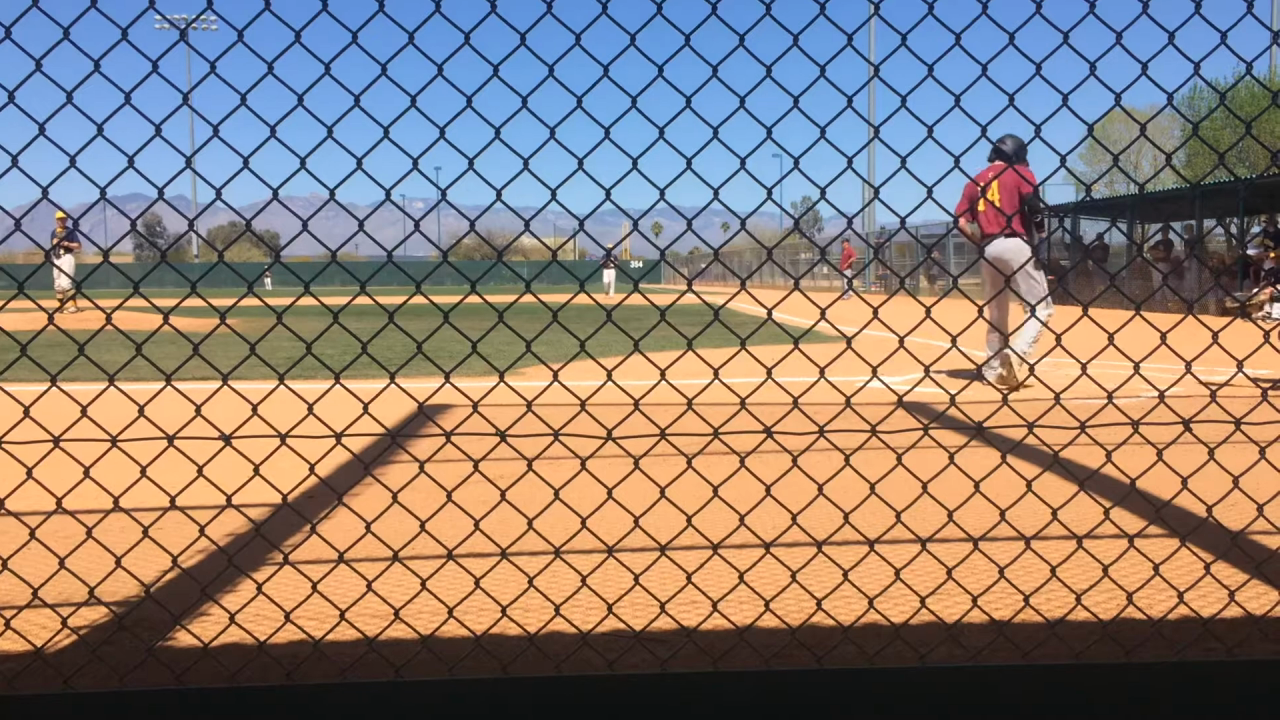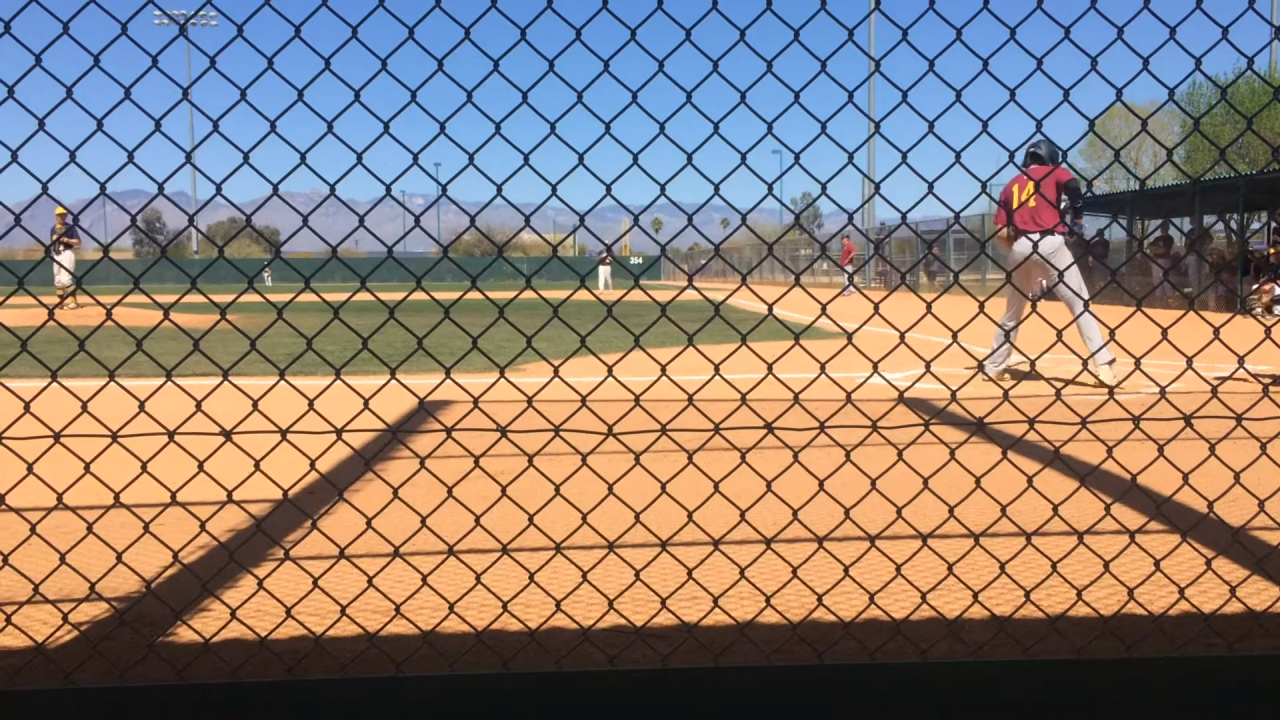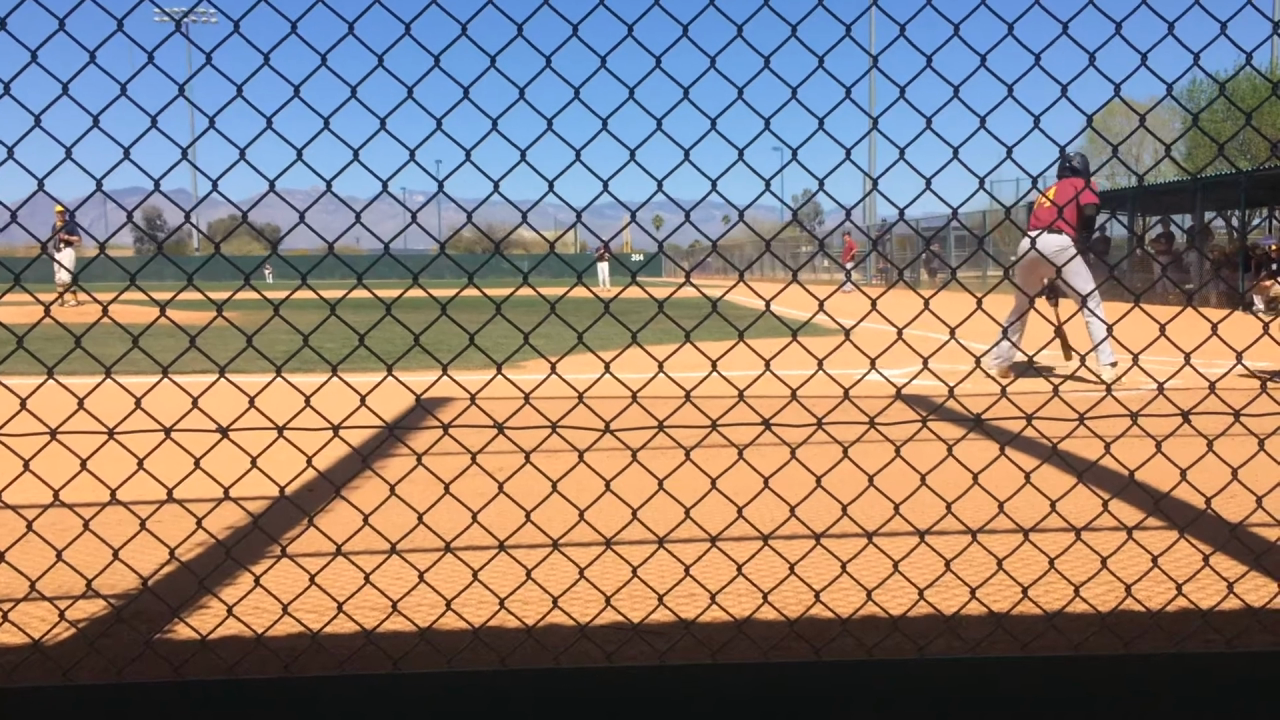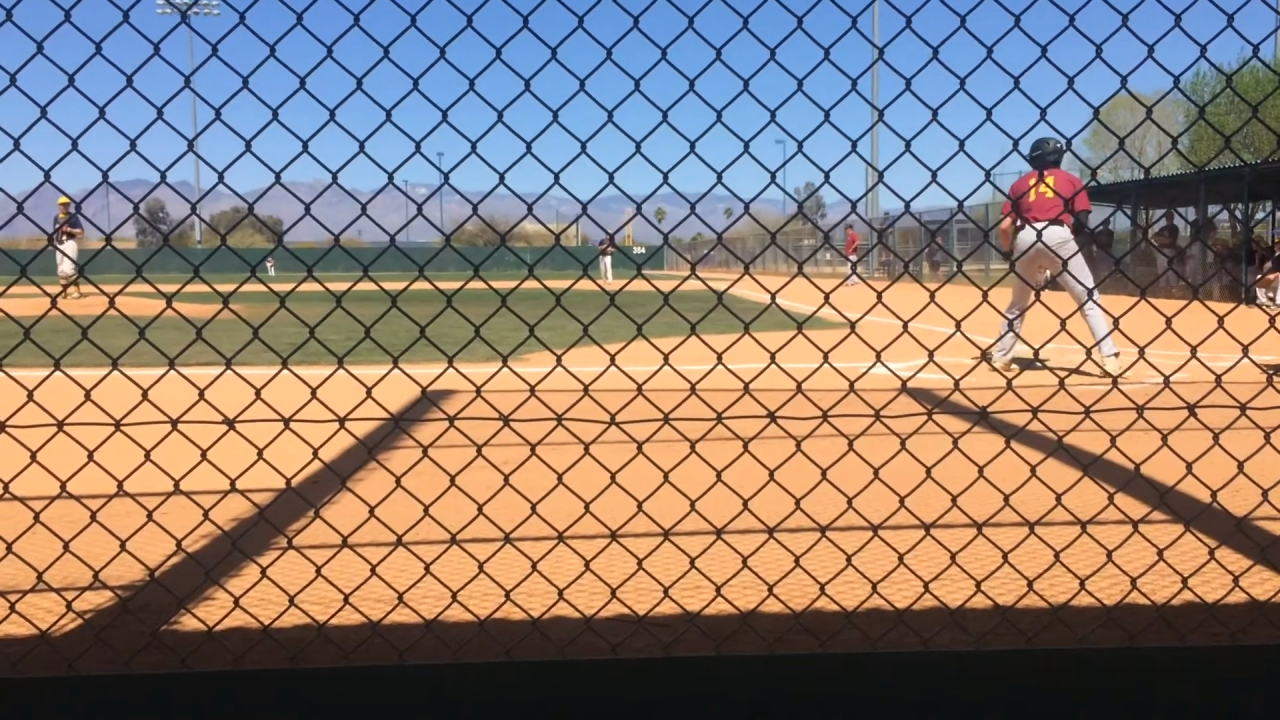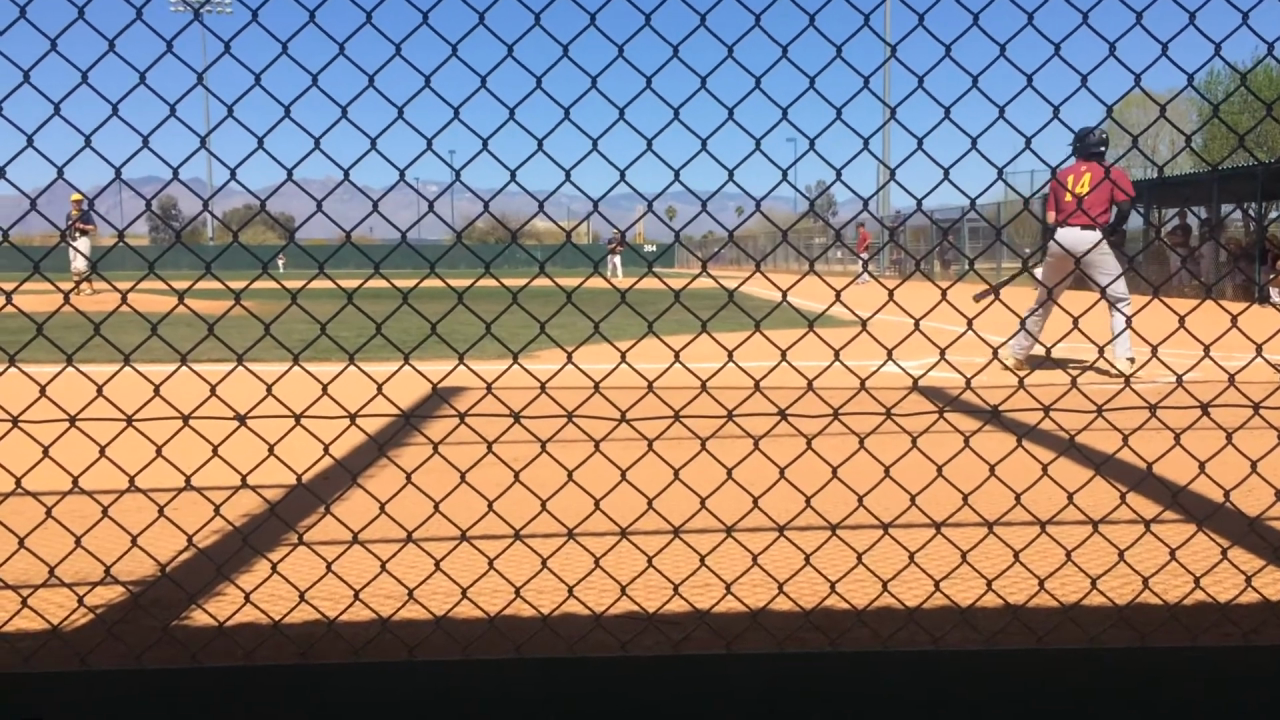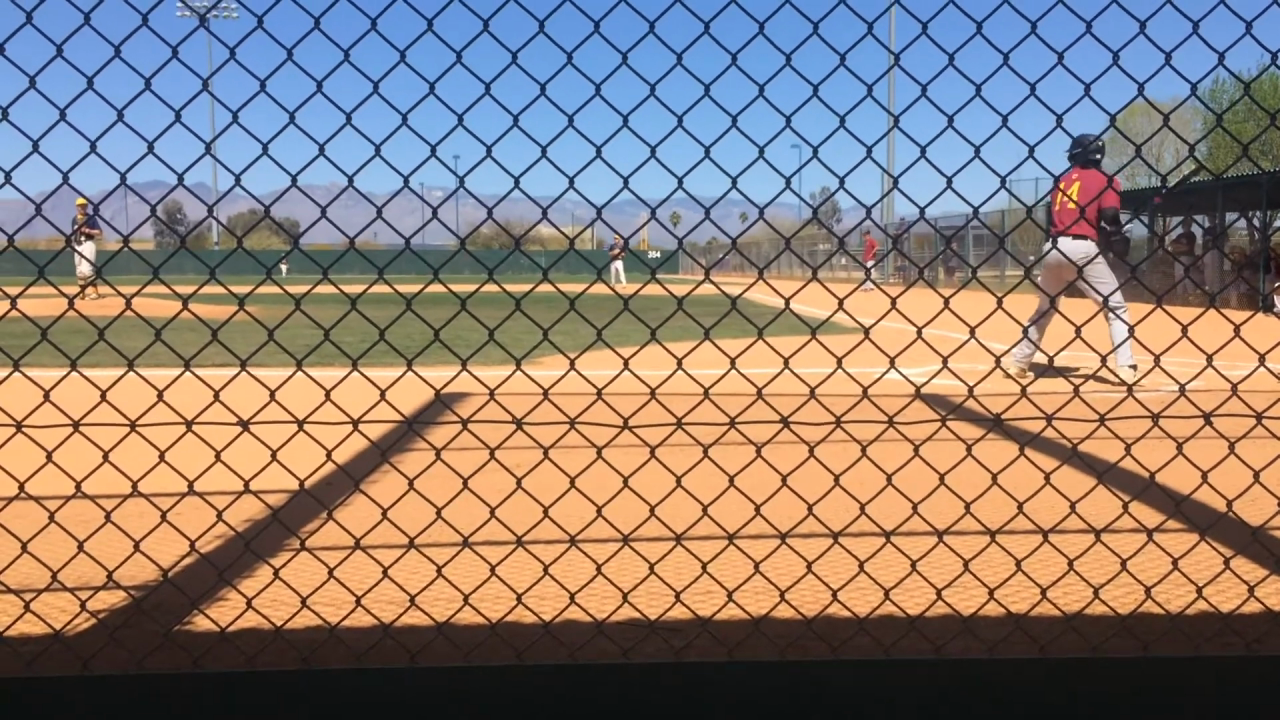
dt=0.5s
person 1, frame 1
left shoulder: (975, 181)
right shoulder: (1021, 174)
left elbow: (961, 222)
right elbow: (1034, 203)
right wrist: (1041, 232)
left hip: (989, 250)
right hip: (1016, 246)
left knee: (996, 314)
right knee: (1041, 308)
left ankle: (993, 371)
right ankle: (1017, 354)
person 1, frame 2
left shoulder: (1010, 186)
right shoulder: (1055, 172)
left elbow: (1002, 232)
right elbow: (1073, 186)
right wrist: (1076, 218)
left hip: (1020, 248)
right hip: (1050, 244)
left knee: (1013, 312)
right knee: (1082, 306)
left ankle: (993, 367)
right ankle: (1103, 367)
person 1, frame 3
left shoulder: (1046, 191)
right shoulder: (1082, 185)
right elbow: (1089, 211)
left wrist: (1045, 279)
right wrist: (1086, 239)
left hip: (1028, 244)
right hip: (1058, 243)
left knee: (1021, 307)
right knee: (1091, 303)
left ankle: (998, 364)
right ankle: (1107, 366)
person 1, frame 4
left shoulder: (1020, 183)
right shoulder: (1071, 180)
left elbow: (1004, 225)
right elbow: (1082, 220)
left wrist: (1008, 250)
left hip: (1026, 237)
right hip: (1058, 236)
left knee: (1018, 301)
right knee: (1088, 297)
left ankle: (1001, 358)
right ankle: (1109, 357)
person 1, frame 5
left shoulder: (1061, 175)
right shoulder: (1112, 173)
left elbow: (1050, 218)
right elbow: (1125, 207)
right wrist: (1112, 231)
left hip: (1060, 238)
right hip: (1091, 239)
left knee: (1043, 301)
right knee: (1120, 300)
left ankle: (1016, 356)
right ankle: (1122, 360)
person 1, frame 6
left shoulder: (1060, 181)
right shoulder: (1104, 180)
right elbow: (1109, 214)
right wrist: (1115, 230)
left hip: (1053, 249)
right hip: (1083, 249)
left knee: (1044, 309)
right knee: (1116, 308)
left ankle: (1017, 364)
right ankle: (1125, 368)
